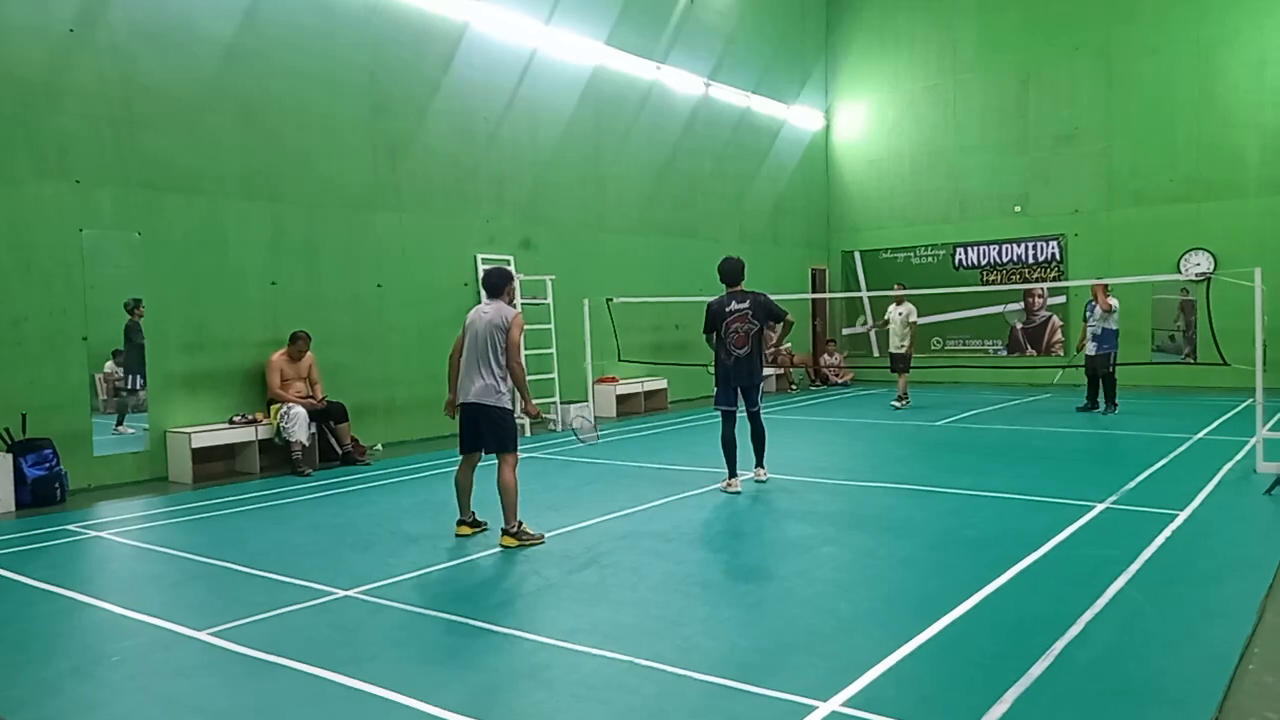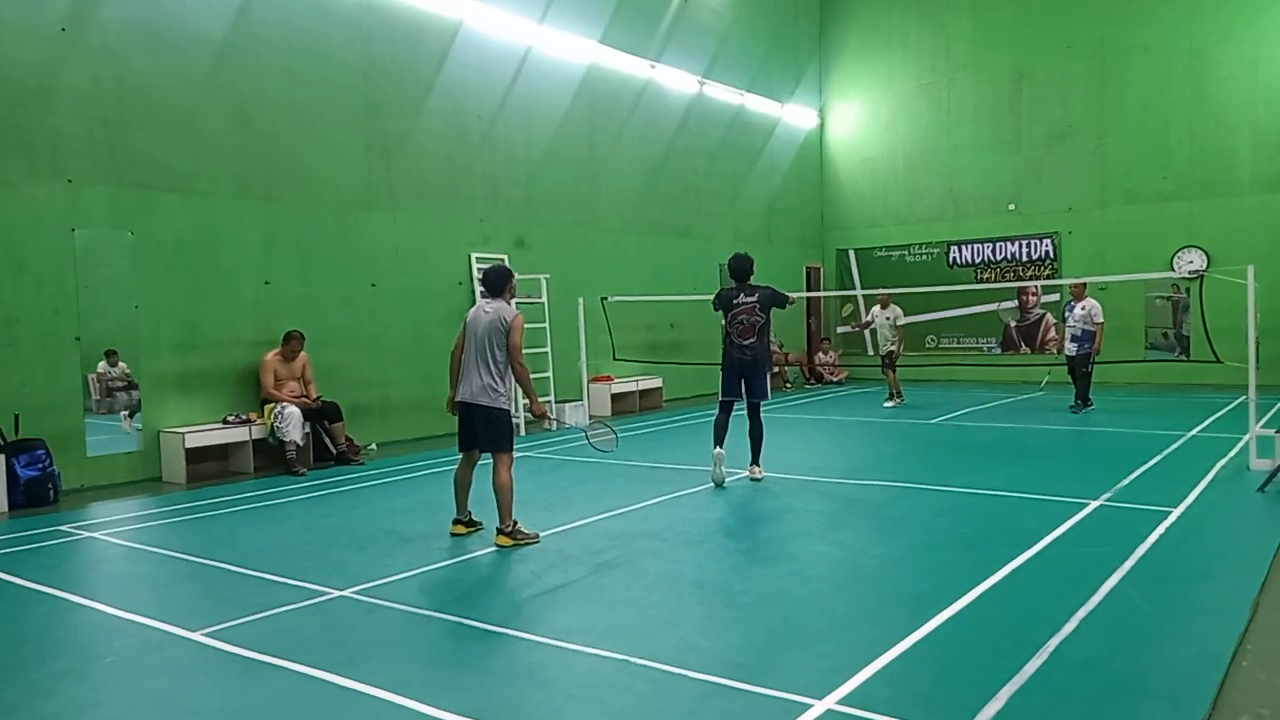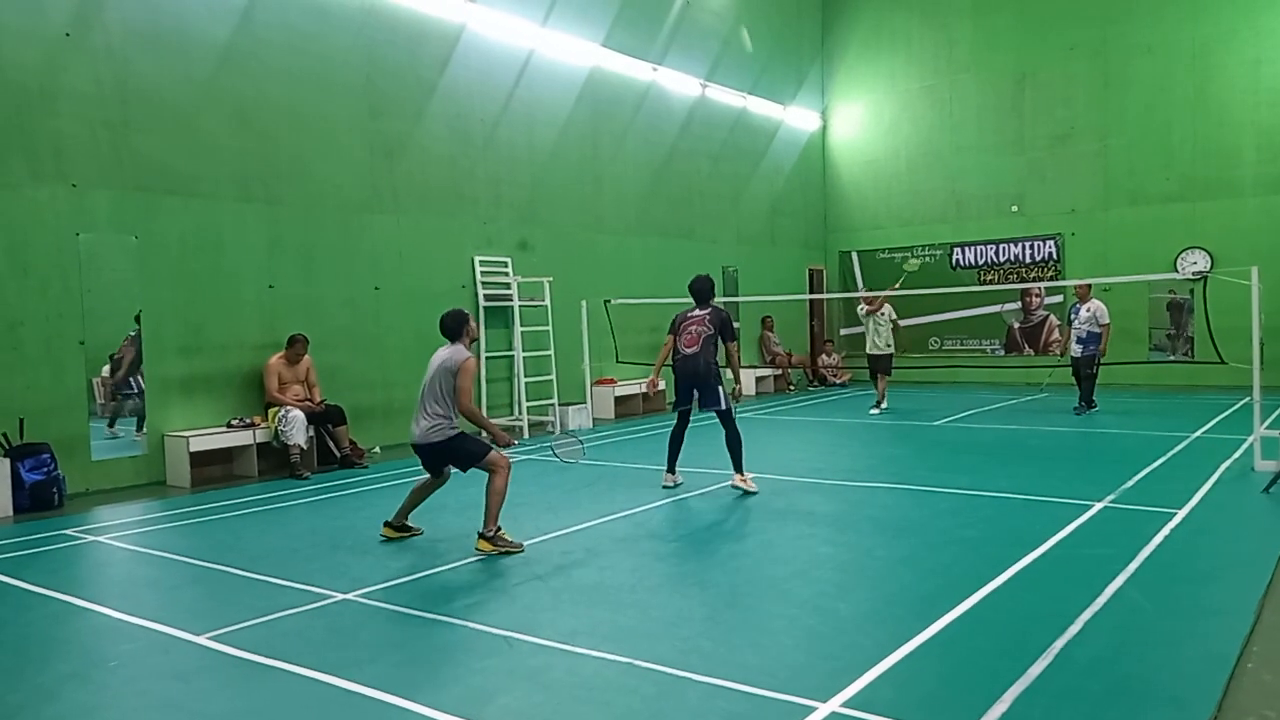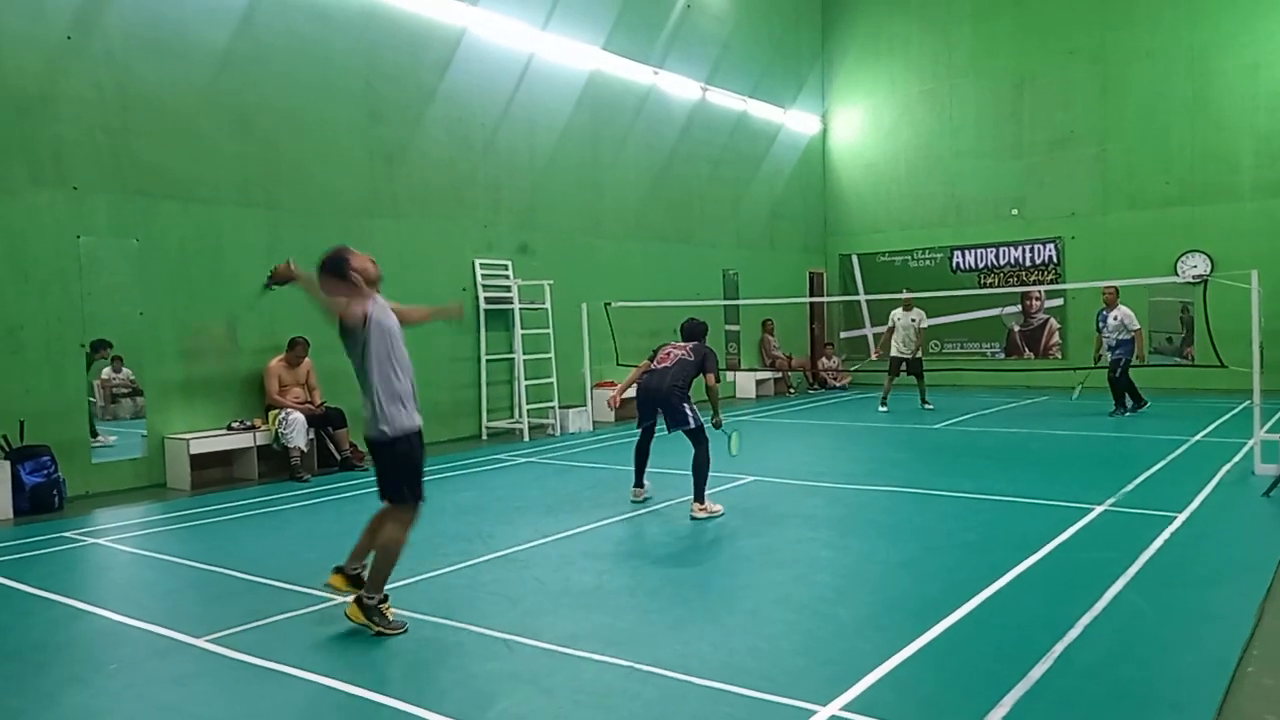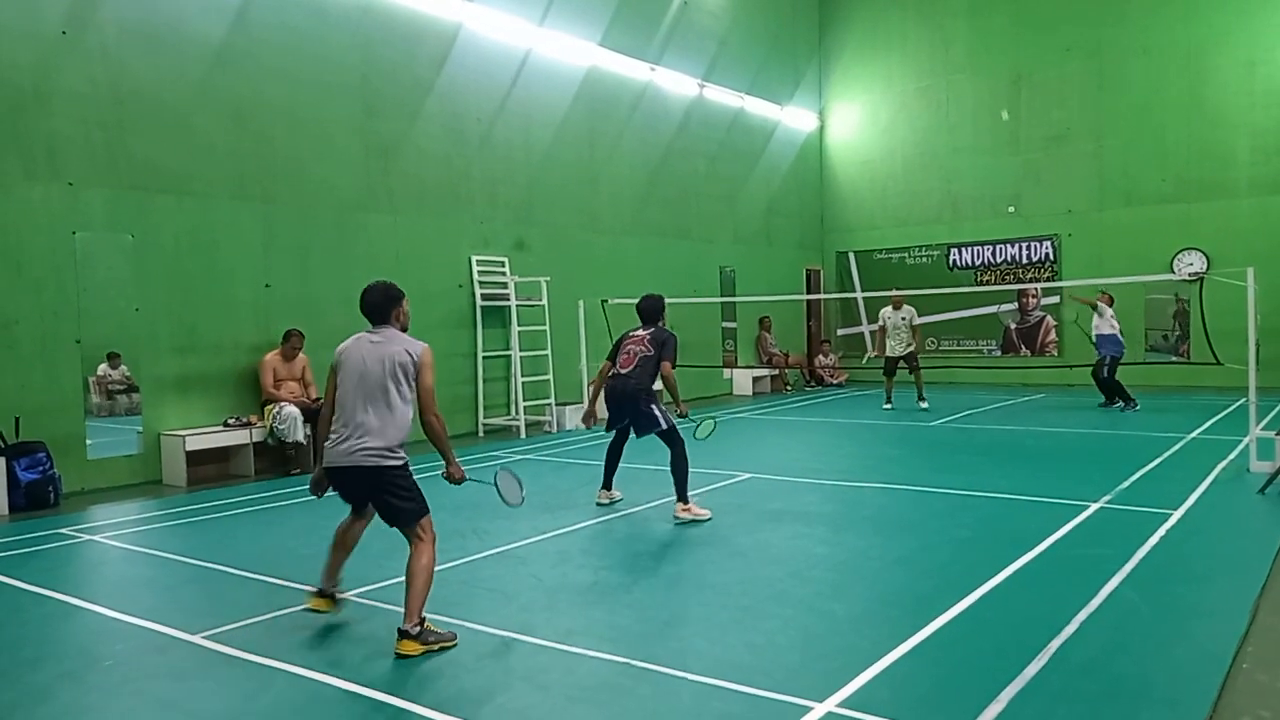
dt=1s
person 1, frame 1
left shoulder: (473, 314)
right shoulder: (512, 316)
left elbow: (454, 356)
right elbow: (514, 363)
left wrist: (452, 394)
right wrist: (527, 401)
left hip: (468, 398)
right hip: (494, 400)
left knee: (469, 459)
right knee: (507, 461)
left ankle: (466, 520)
right ankle: (512, 530)
person 1, frame 2
left shoulder: (474, 311)
right shoulder: (512, 316)
left elbow: (456, 353)
right elbow: (516, 364)
left wrist: (453, 391)
right wrist: (534, 400)
left hip: (466, 397)
right hip: (492, 400)
left knee: (469, 457)
right knee: (503, 461)
left ankle: (462, 519)
right ankle: (507, 529)
person 1, frame 3
left shoulder: (441, 353)
right shoulder: (466, 359)
right elbow: (465, 407)
right wrist: (495, 432)
left hip: (420, 435)
right hip: (441, 435)
left knee: (439, 477)
right knee: (500, 466)
left ankle: (396, 523)
right ankle: (489, 534)
person 1, frame 4
left shoulder: (378, 305)
right shoulder: (354, 309)
left elbow: (407, 316)
right elbow: (345, 307)
left wrist: (443, 310)
right wrist: (297, 278)
left hip: (399, 424)
right hip: (395, 430)
left knee: (400, 510)
right knee: (403, 516)
left ankle: (350, 570)
right ankle: (370, 603)
person 1, frame 5
left shoulder: (344, 350)
right shoulder: (417, 351)
left elbow: (327, 412)
right elbow: (429, 415)
left wrist: (321, 465)
right wrist: (451, 460)
left hip: (339, 462)
right hip: (383, 461)
left knee: (358, 515)
right knee: (422, 537)
left ankle: (326, 590)
right ankle: (412, 631)
person 2, frame 1
left shoulder: (715, 306)
right shoulder: (759, 301)
left elbow: (709, 339)
right elbow: (789, 320)
right wrist: (778, 341)
left hip: (726, 371)
right hip: (753, 370)
left knee: (728, 422)
right knee: (755, 418)
left ankle: (733, 477)
right ankle: (760, 468)
person 2, frame 2
left shoulder: (725, 296)
right shoulder: (765, 294)
right elbow: (790, 300)
right wrist: (790, 297)
left hip: (732, 362)
right hip: (757, 362)
left knee: (724, 410)
right knee: (754, 413)
left ankle: (718, 448)
right ankle: (755, 466)
person 2, frame 3
left shoulder: (681, 317)
right shoulder: (720, 315)
left elbow: (668, 344)
right elbow: (731, 351)
left wrist: (655, 374)
right wrist: (738, 381)
left hip: (682, 369)
right hip: (706, 370)
left knee: (681, 421)
right knee: (728, 421)
left ankle: (670, 474)
right ankle: (739, 476)
person 2, frame 4
left shoulder: (665, 347)
right shoulder: (706, 352)
left elbow: (641, 369)
right elbow: (710, 383)
left wrist: (619, 391)
right wrist: (716, 414)
left hip: (646, 388)
right hip: (671, 391)
left knee: (647, 433)
right knee: (701, 442)
left ankle: (638, 488)
right ankle: (699, 504)
person 2, frame 5
left shoulder: (626, 336)
right shoulder: (666, 336)
left elbow: (604, 371)
right elbow: (666, 372)
left wrist: (591, 405)
right wrist: (679, 404)
left hip: (613, 390)
right hip: (637, 392)
left knee: (619, 437)
right knee: (676, 443)
left ankle: (606, 491)
right ankle: (683, 504)
